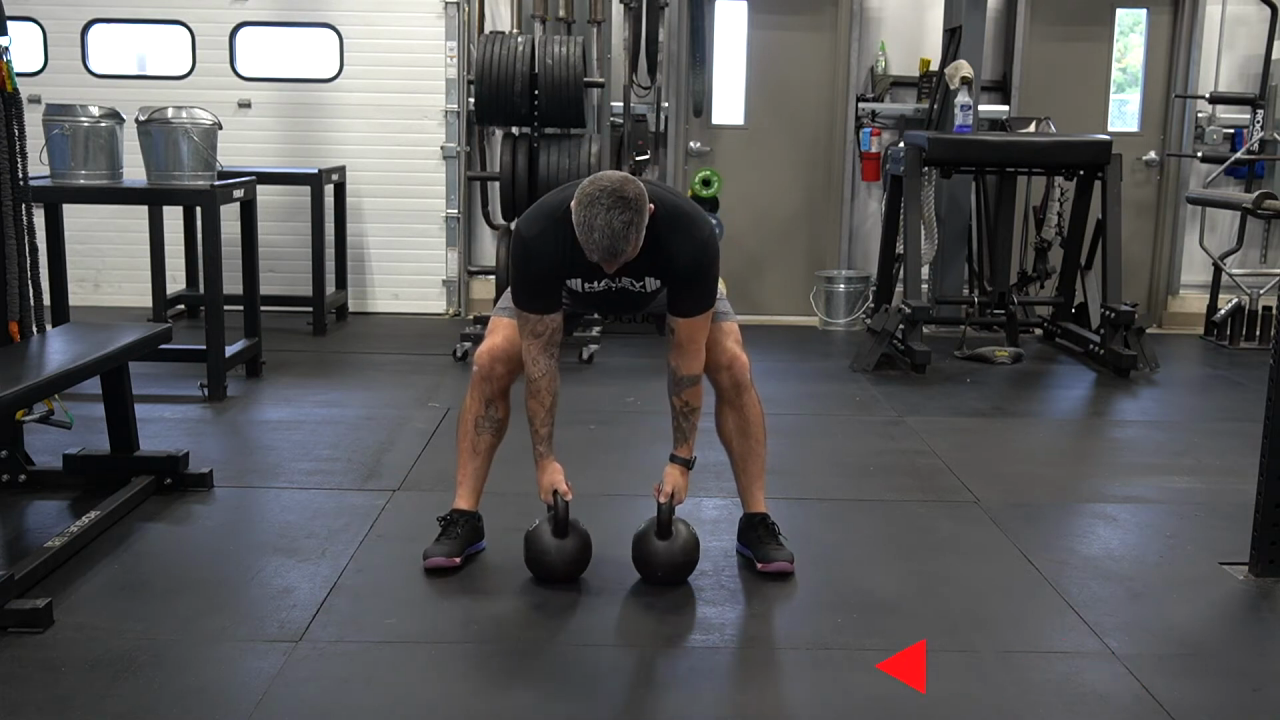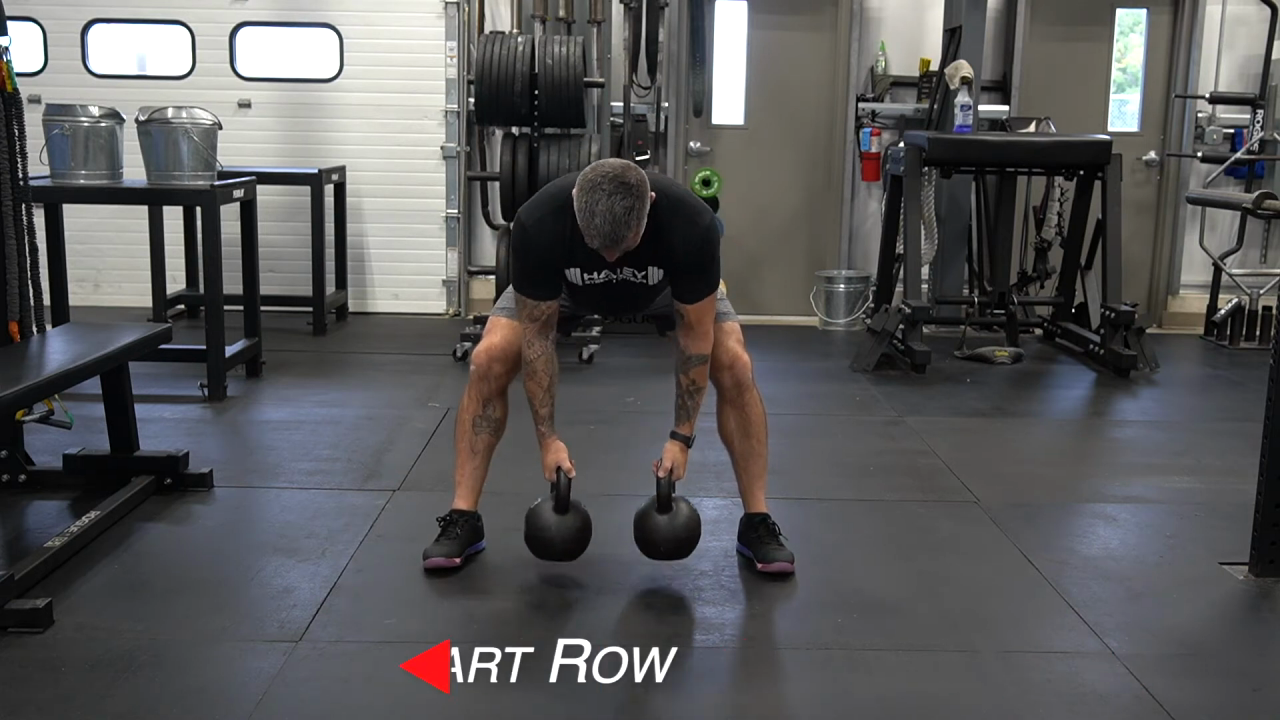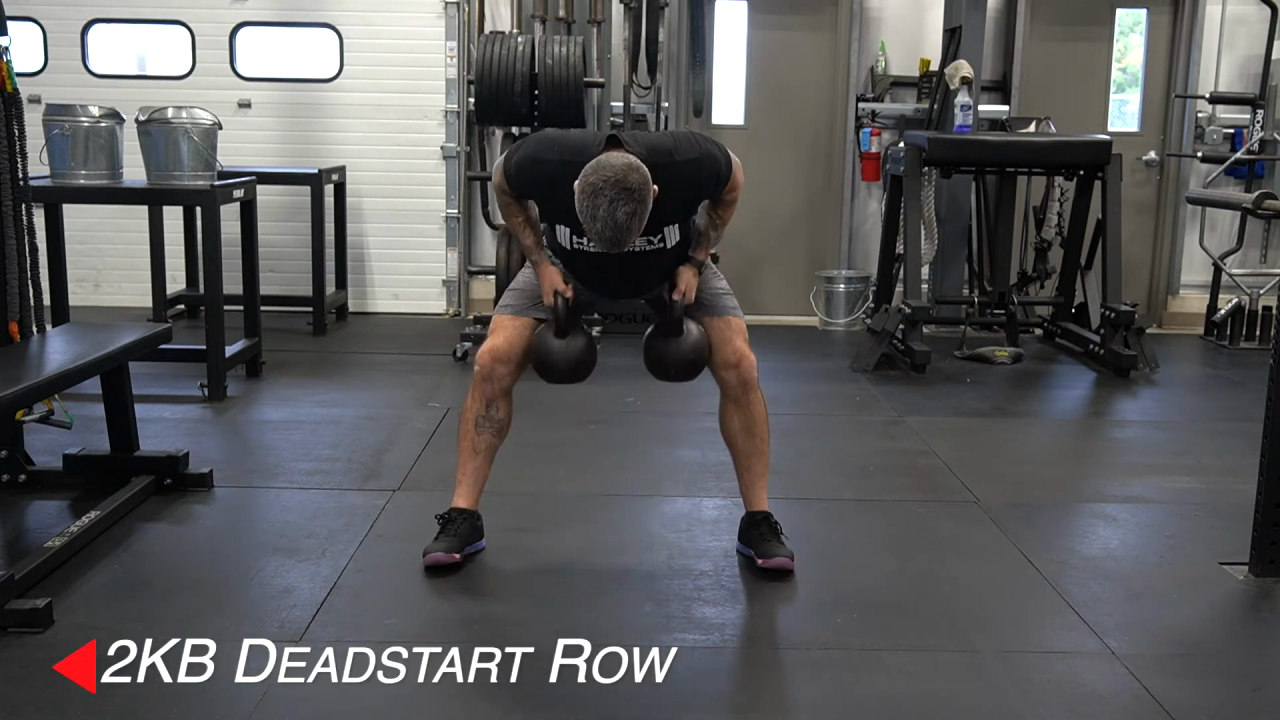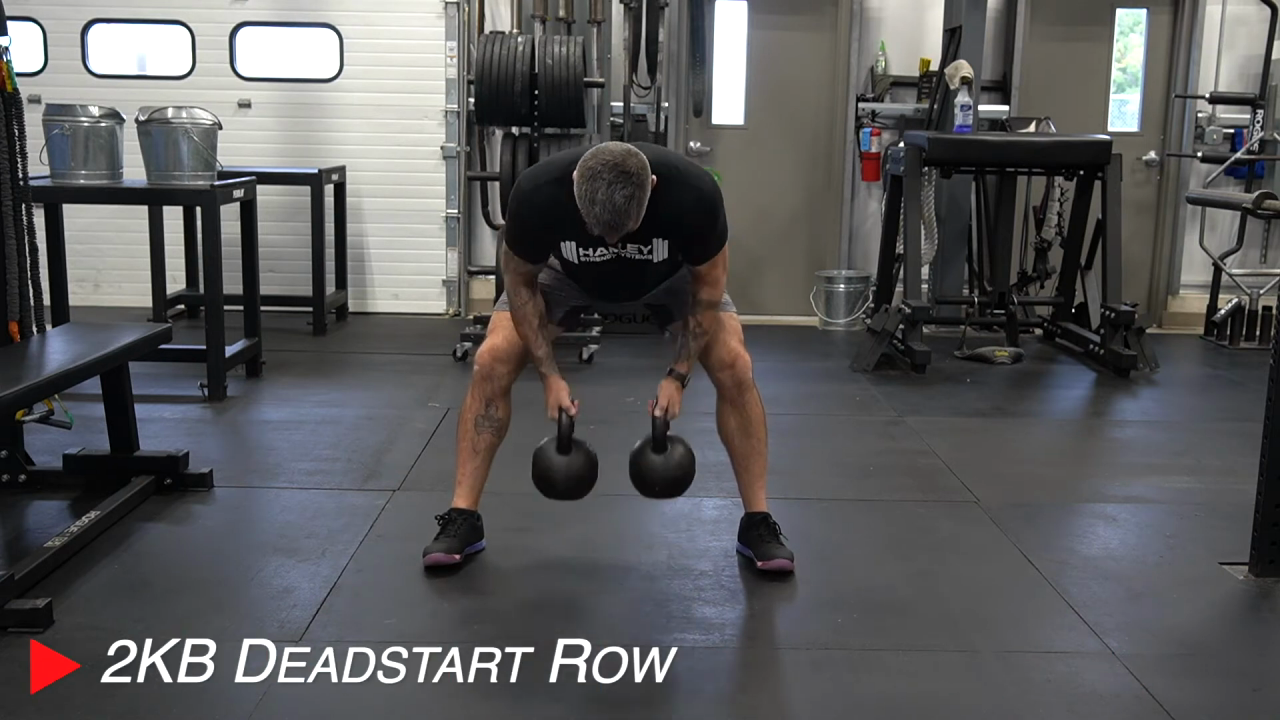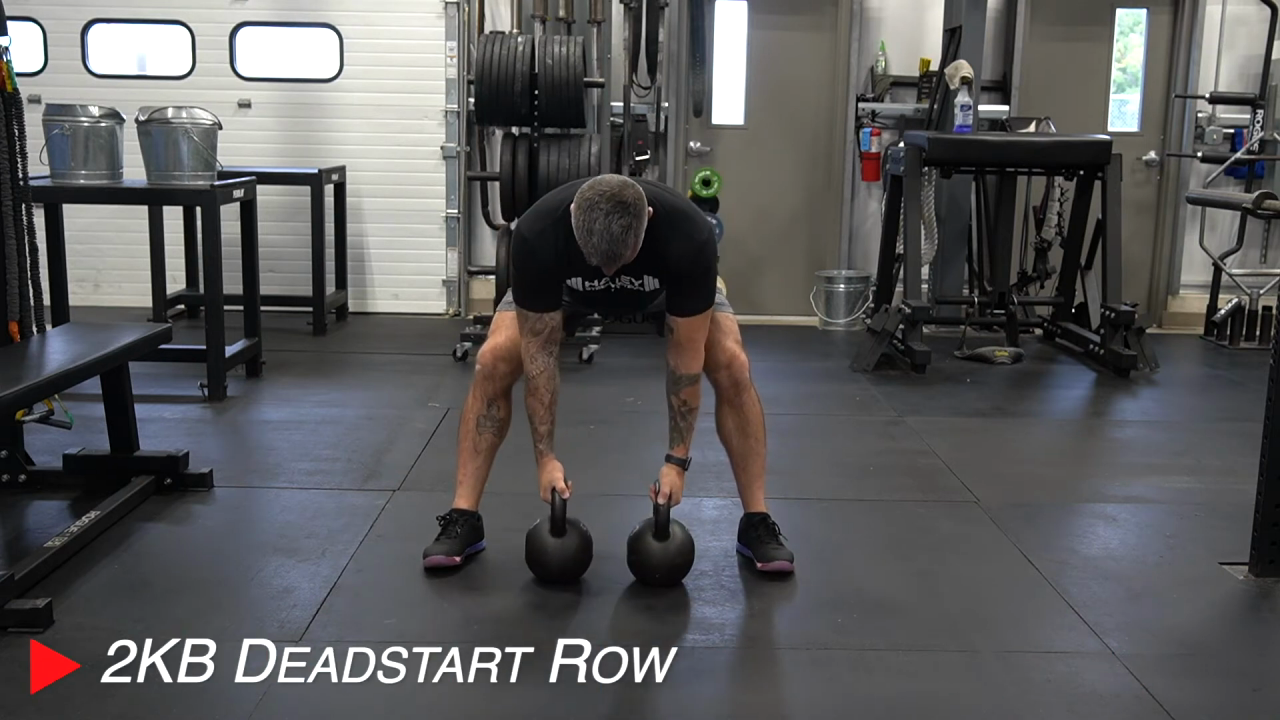
dt=0.4s
person 1, frame 1
left shoulder: (691, 235)
right shoulder: (537, 234)
left elbow: (687, 352)
right elbow: (539, 352)
left wrist: (681, 459)
right wrist: (544, 458)
left hip: (665, 281)
right hip: (565, 281)
left knee: (733, 368)
right knee: (490, 363)
left ankle: (757, 523)
right ankle: (463, 519)
person 1, frame 2
left shoulder: (690, 222)
right shoulder: (539, 222)
left elbow: (696, 335)
right elbow: (535, 335)
left wrist: (682, 438)
right wrist: (548, 437)
left hip: (668, 282)
right hip: (564, 282)
left knee: (734, 368)
right knee: (488, 362)
left ankle: (757, 523)
right ankle: (463, 519)
person 1, frame 3
left shoulder: (690, 164)
right shoulder: (545, 163)
left elbow: (732, 182)
right elbow: (502, 181)
left wrist: (695, 261)
right wrist: (540, 261)
left hip: (672, 269)
right hip: (566, 268)
left knee: (739, 367)
right knee: (493, 362)
left ankle: (759, 522)
right ankle: (462, 517)
person 1, frame 4
left shoulder: (694, 193)
right shoulder: (536, 193)
left elbow: (708, 286)
right elbow: (519, 280)
left wrist: (678, 376)
right wrist: (549, 375)
left hip: (669, 272)
right hip: (565, 271)
left knee: (733, 366)
right knee: (493, 362)
left ankle: (758, 522)
right ankle: (462, 517)
person 1, frame 5
left shoulder: (689, 237)
right shoulder: (537, 235)
left elbow: (686, 353)
right elbow: (539, 350)
left wrist: (677, 459)
right wrist: (545, 456)
left hip: (664, 281)
right hip: (566, 282)
left knee: (732, 367)
right knee: (494, 362)
left ankle: (757, 522)
right ankle: (463, 518)
